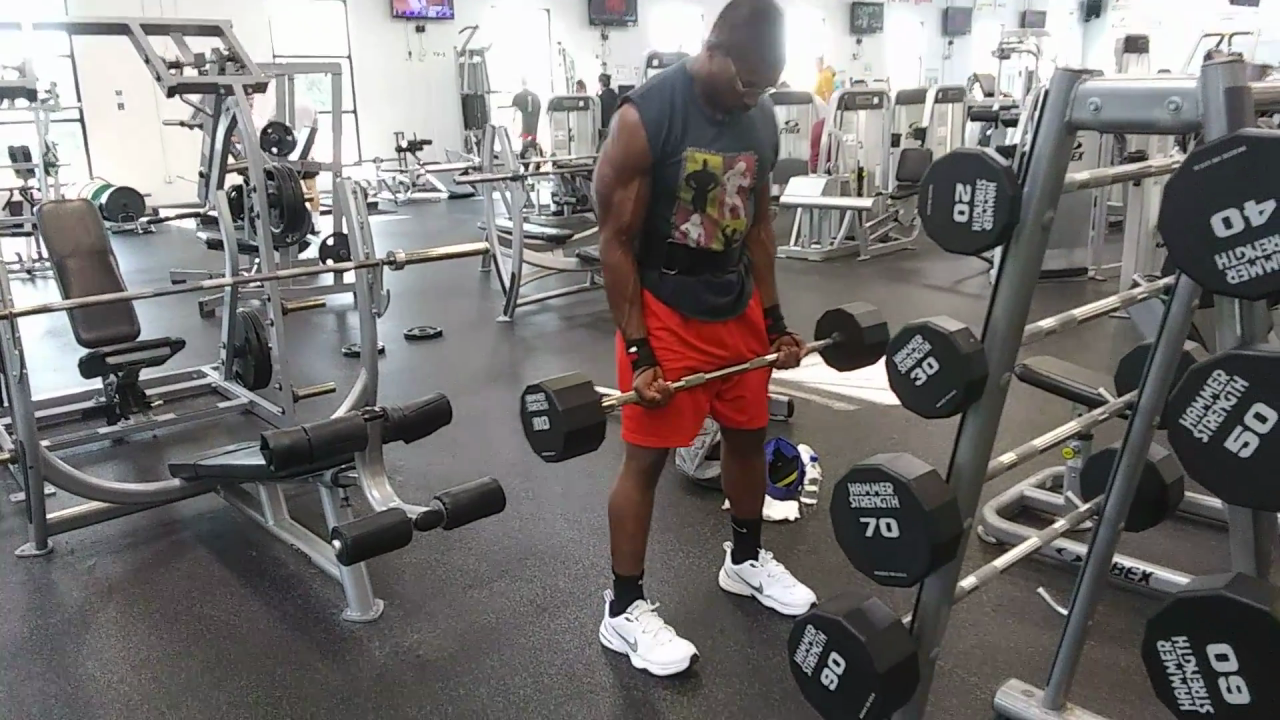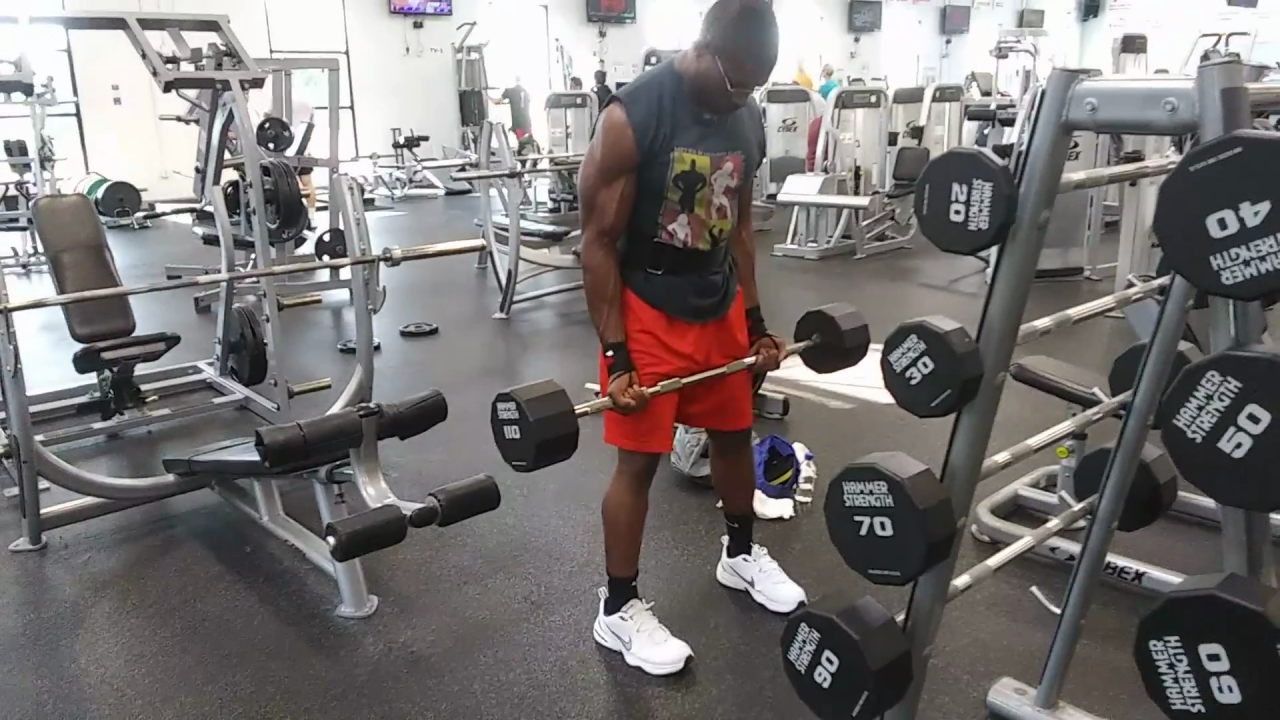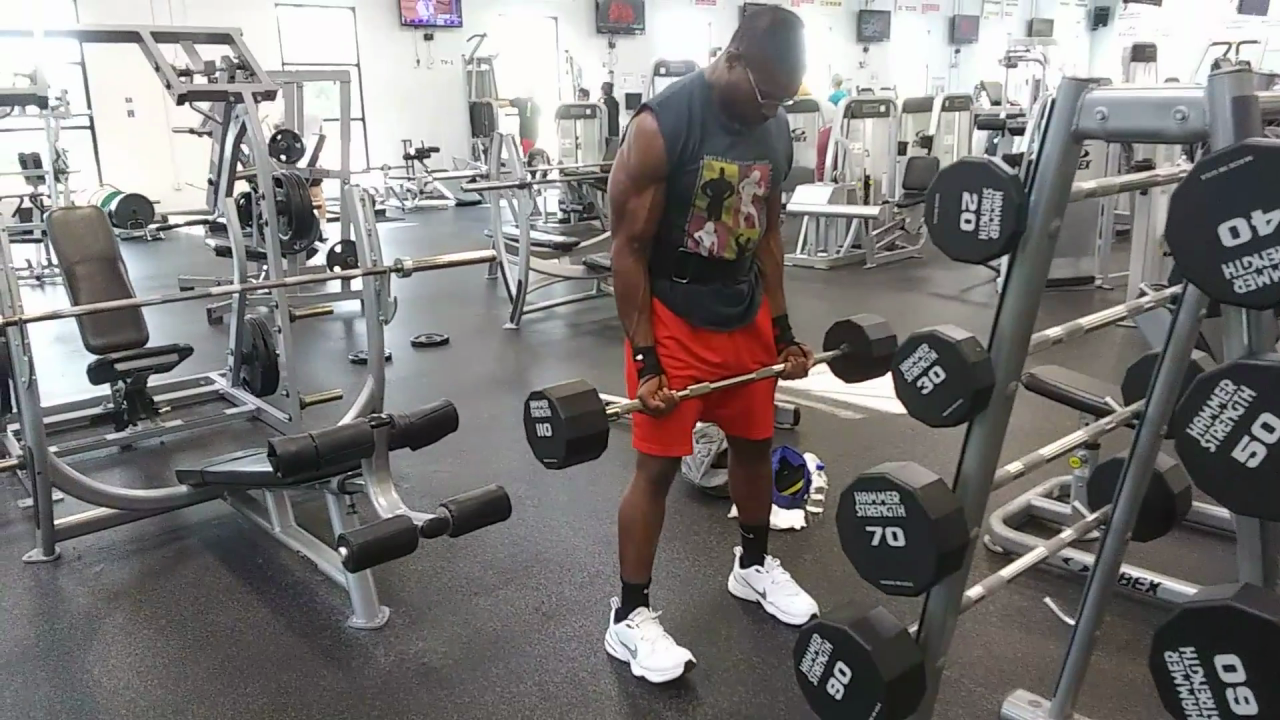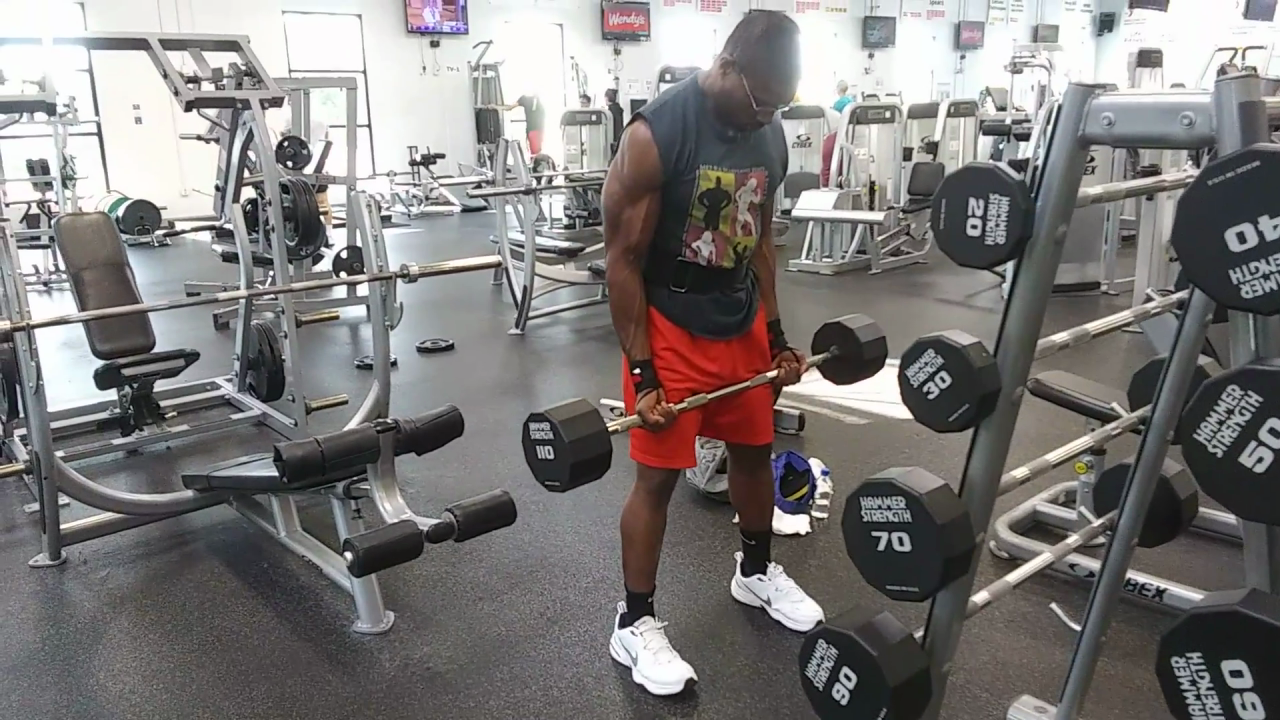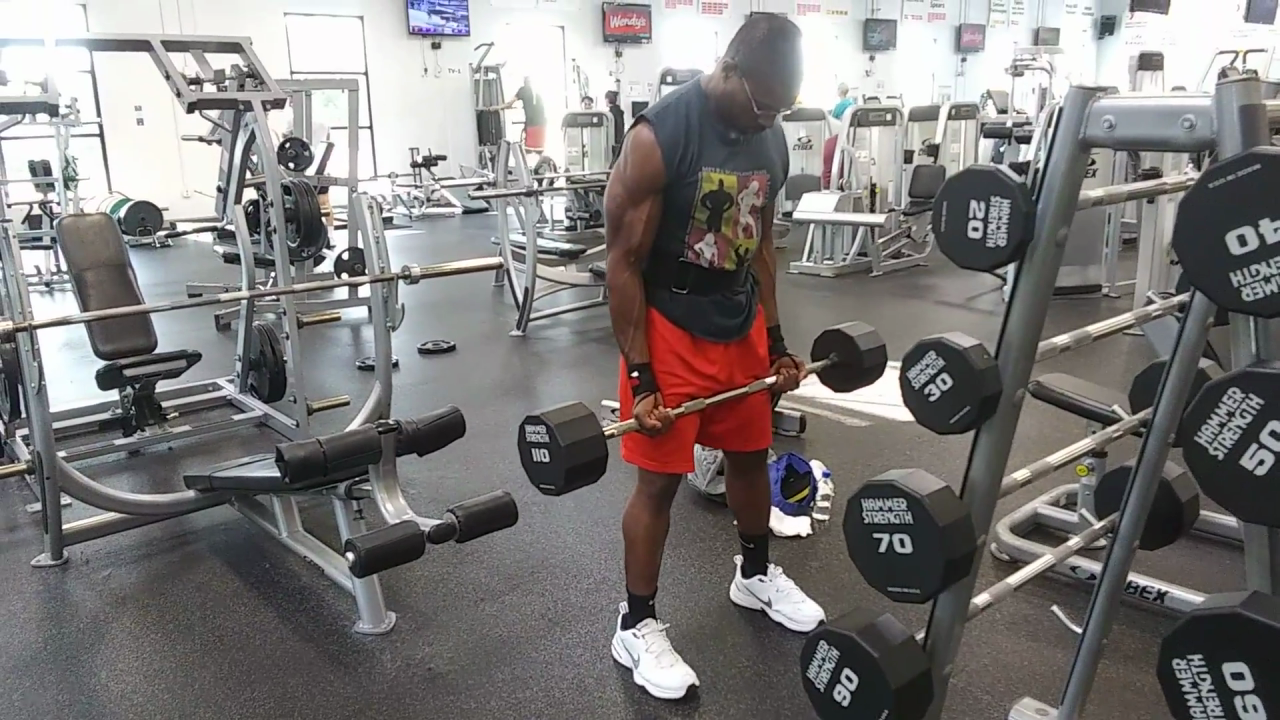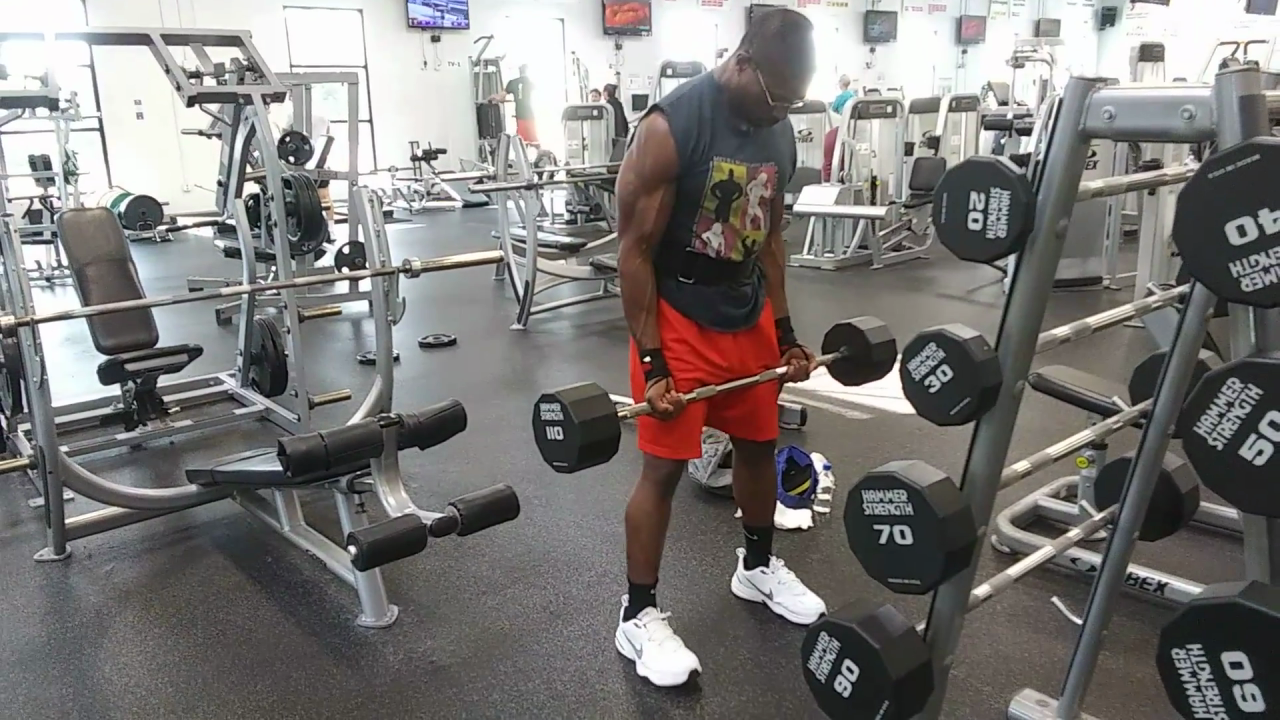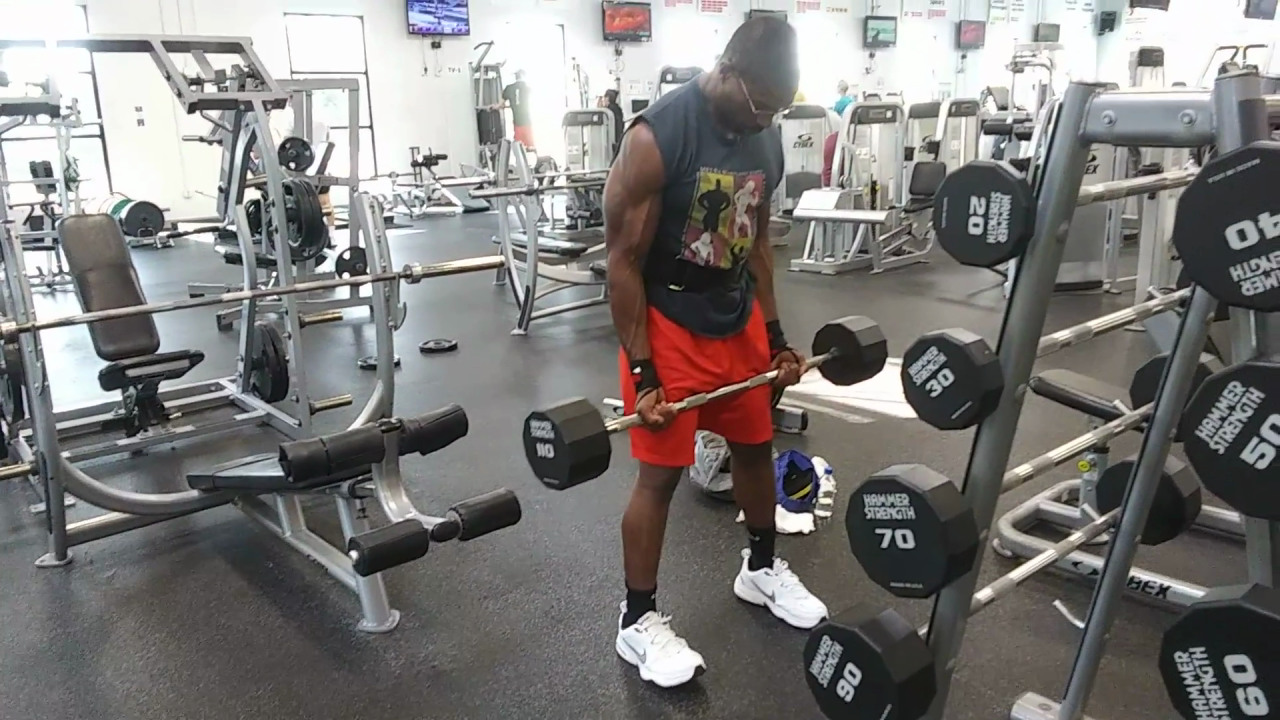
dt=0.4s
person 1, frame 1
left shoulder: (761, 119)
right shoulder: (644, 117)
right elbow: (616, 242)
left wrist: (773, 320)
right wrist: (637, 352)
left hip: (737, 307)
right hip: (664, 310)
left knee: (748, 436)
right knee: (646, 458)
left ankle: (746, 558)
right ankle: (624, 609)
person 1, frame 2
left shoulder: (747, 119)
right shoulder: (631, 117)
right elbow: (598, 243)
left wrist: (754, 322)
right wrist: (615, 356)
left hip: (720, 306)
right hip: (647, 310)
left knee: (735, 435)
right knee: (639, 459)
left ankle: (740, 553)
right ankle: (619, 609)
person 1, frame 3
left shoulder: (776, 131)
right shoulder: (661, 125)
right elbow: (628, 249)
left wrist: (783, 331)
right wrist: (646, 360)
left hip: (746, 315)
right hip: (673, 317)
left knee: (755, 444)
right knee: (657, 465)
left ankle: (753, 565)
right ankle: (629, 617)
person 1, frame 4
left shoulder: (769, 136)
right shoulder: (655, 134)
right elbow: (623, 261)
left wrist: (776, 335)
right wrist: (642, 373)
left hip: (742, 323)
right hip: (670, 327)
left knee: (756, 450)
right knee: (658, 474)
left ankle: (756, 571)
right ankle: (634, 624)
person 1, frame 5
left shoulder: (770, 140)
right shoulder: (658, 136)
right elbow: (623, 264)
left wrist: (775, 340)
right wrist: (639, 376)
left hip: (741, 325)
right hip: (670, 329)
left knee: (752, 454)
right knee: (660, 478)
left ankle: (755, 573)
right ankle: (637, 625)
person 1, frame 6
left shoulder: (779, 134)
right shoulder: (670, 128)
right elbow: (635, 251)
left wrist: (785, 332)
right wrist: (653, 363)
left hip: (748, 316)
right hip: (678, 318)
left knee: (759, 446)
right knee: (664, 466)
left ankle: (757, 565)
right ankle: (638, 615)
person 1, frame 7
left shoulder: (766, 139)
right shoulder: (655, 138)
right elbow: (624, 263)
left wrist: (774, 336)
right wrist: (641, 373)
left hip: (739, 319)
right hip: (668, 324)
left knee: (756, 447)
right knee: (660, 473)
left ankle: (762, 568)
right ankle: (638, 621)
